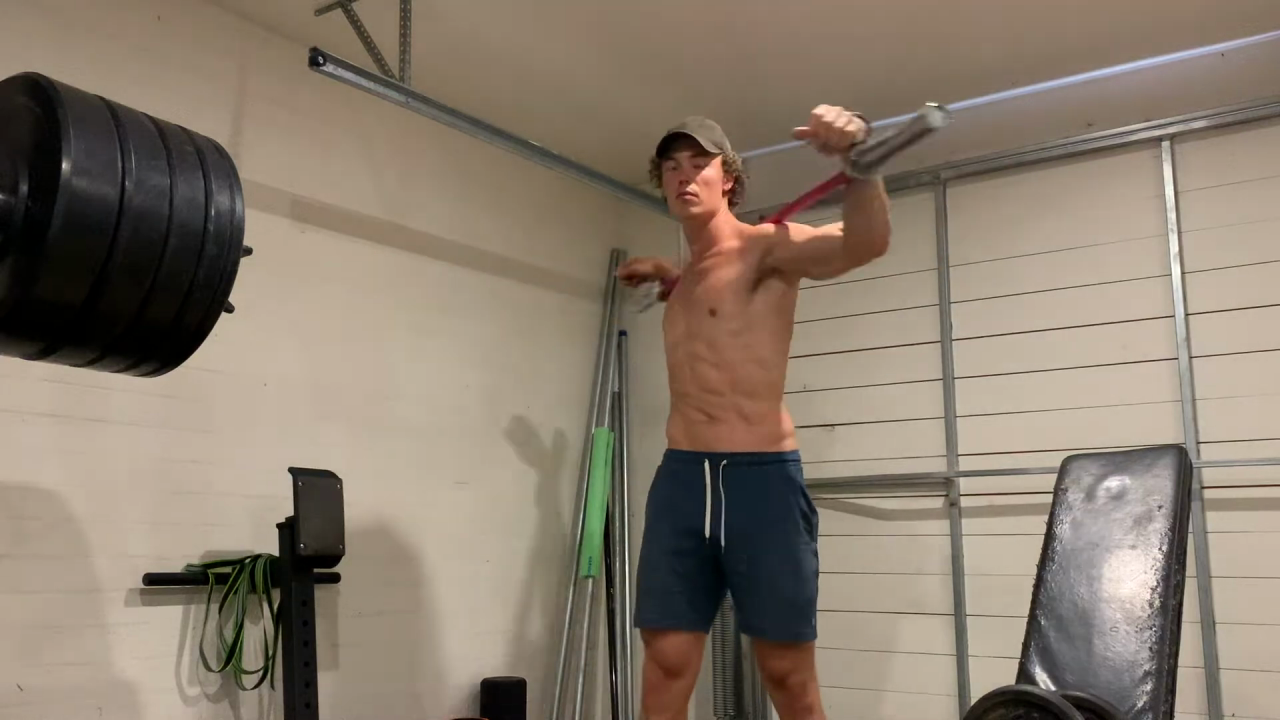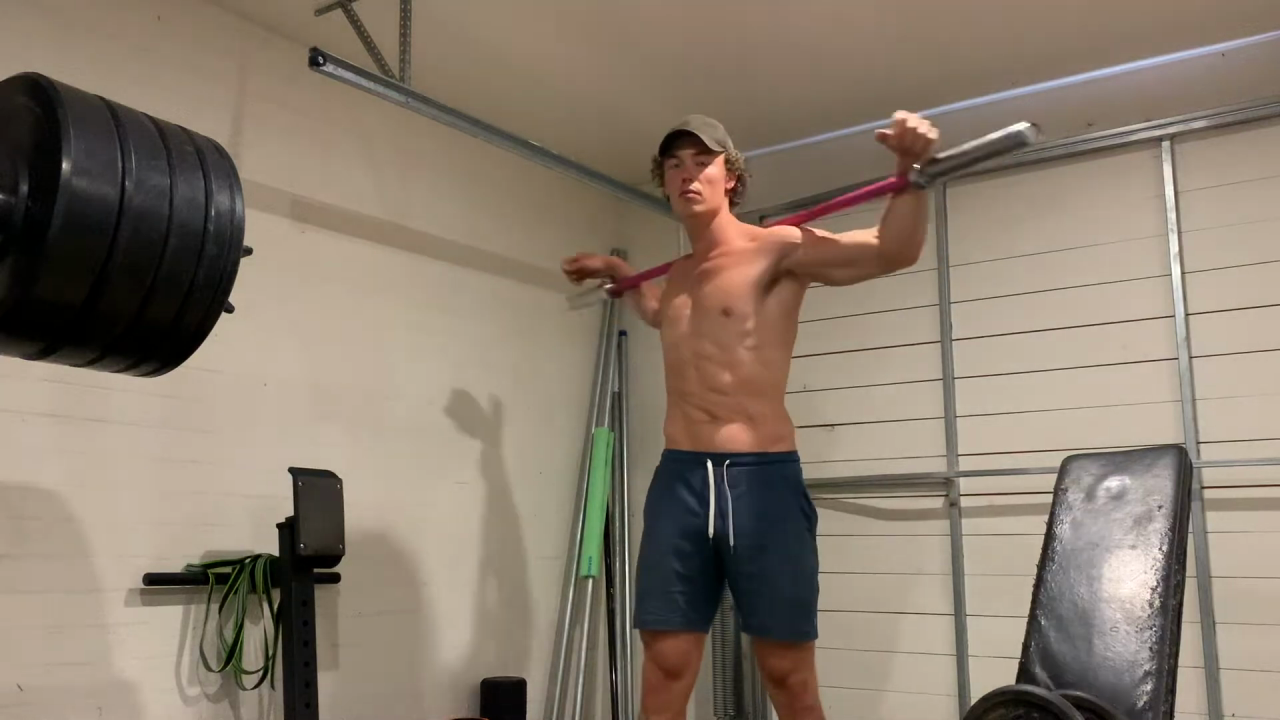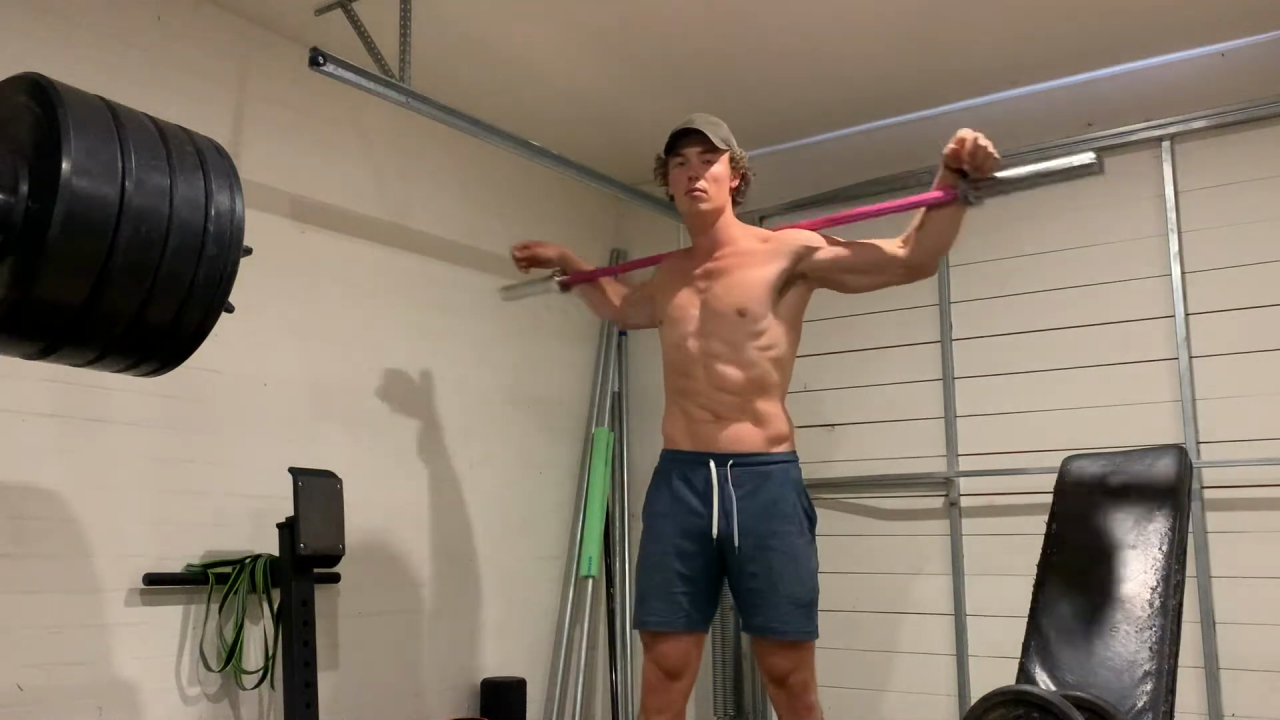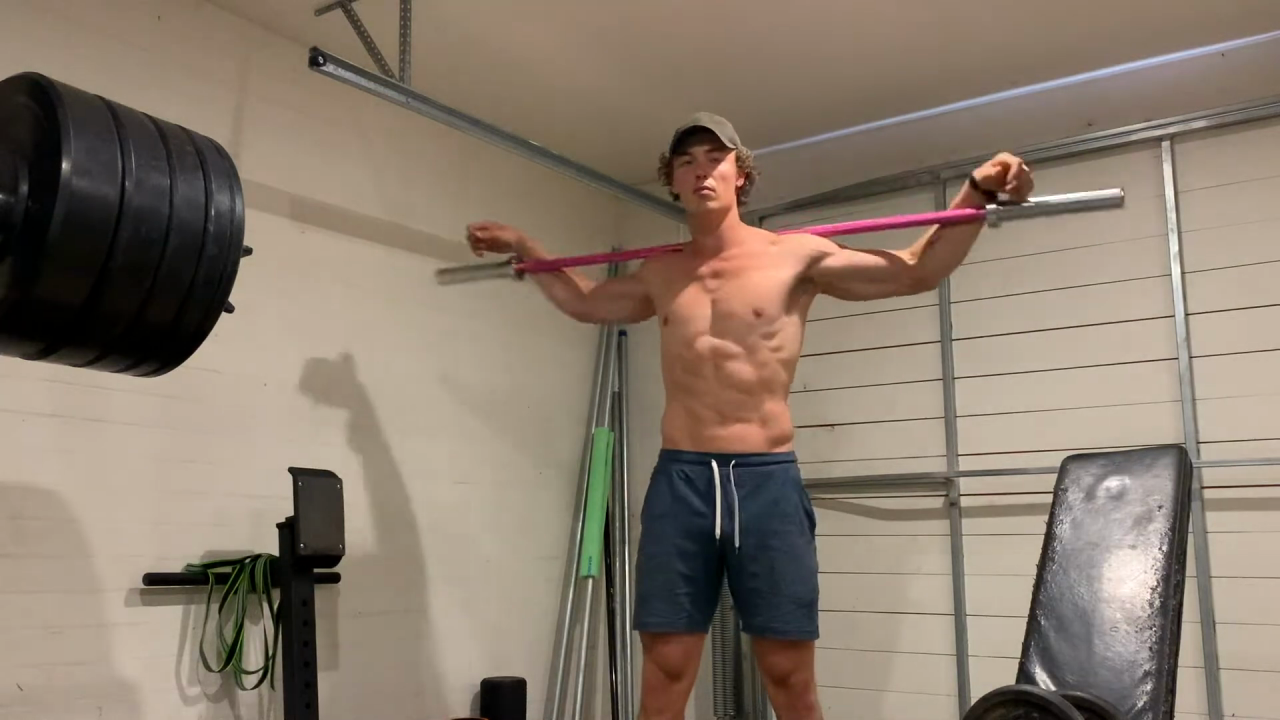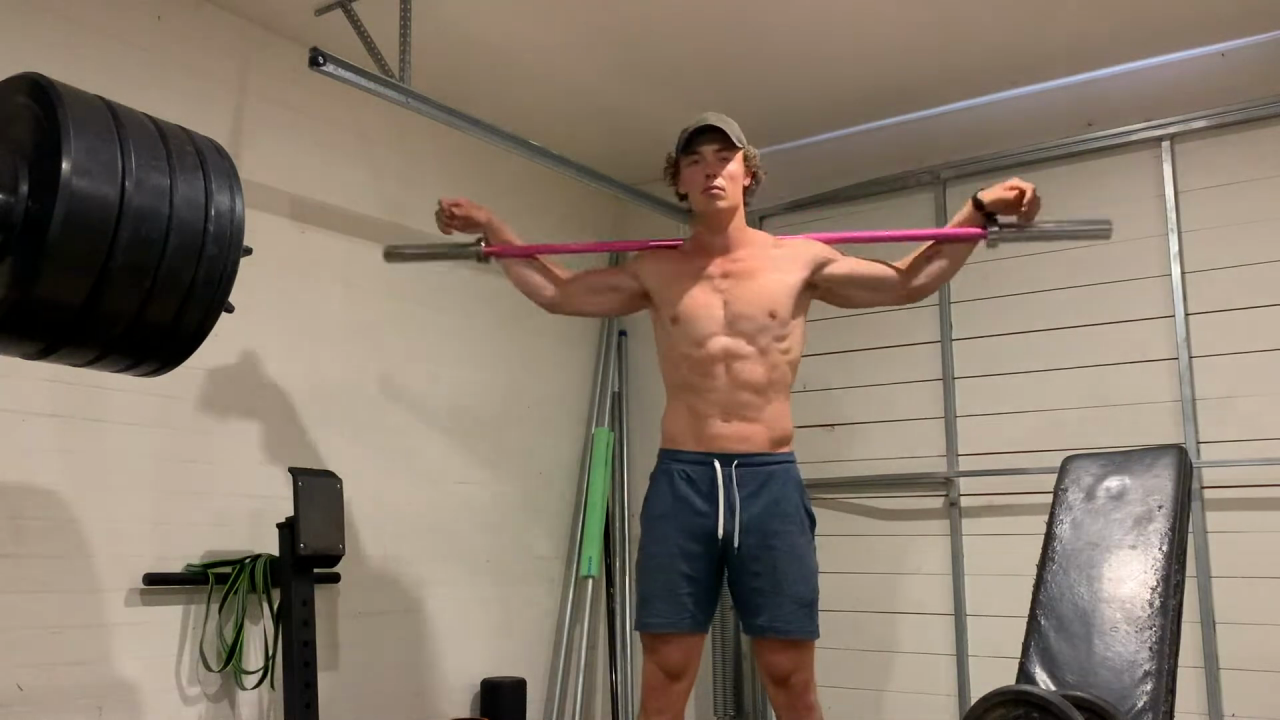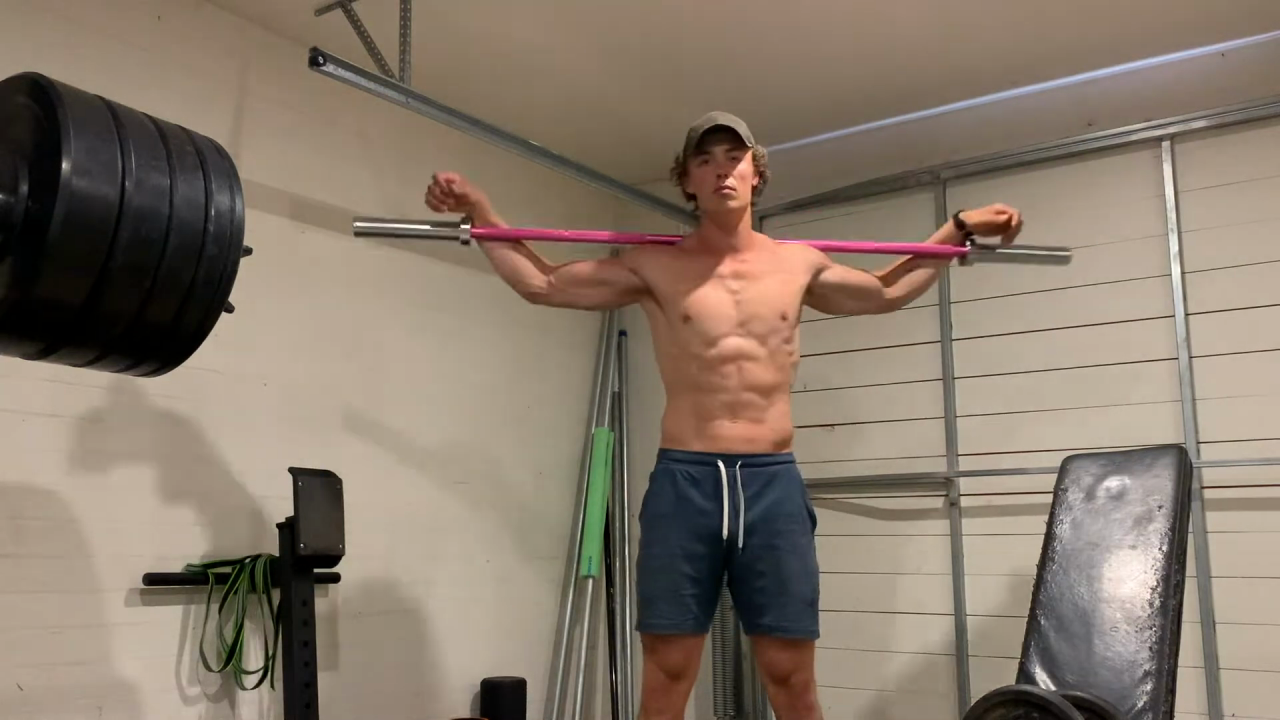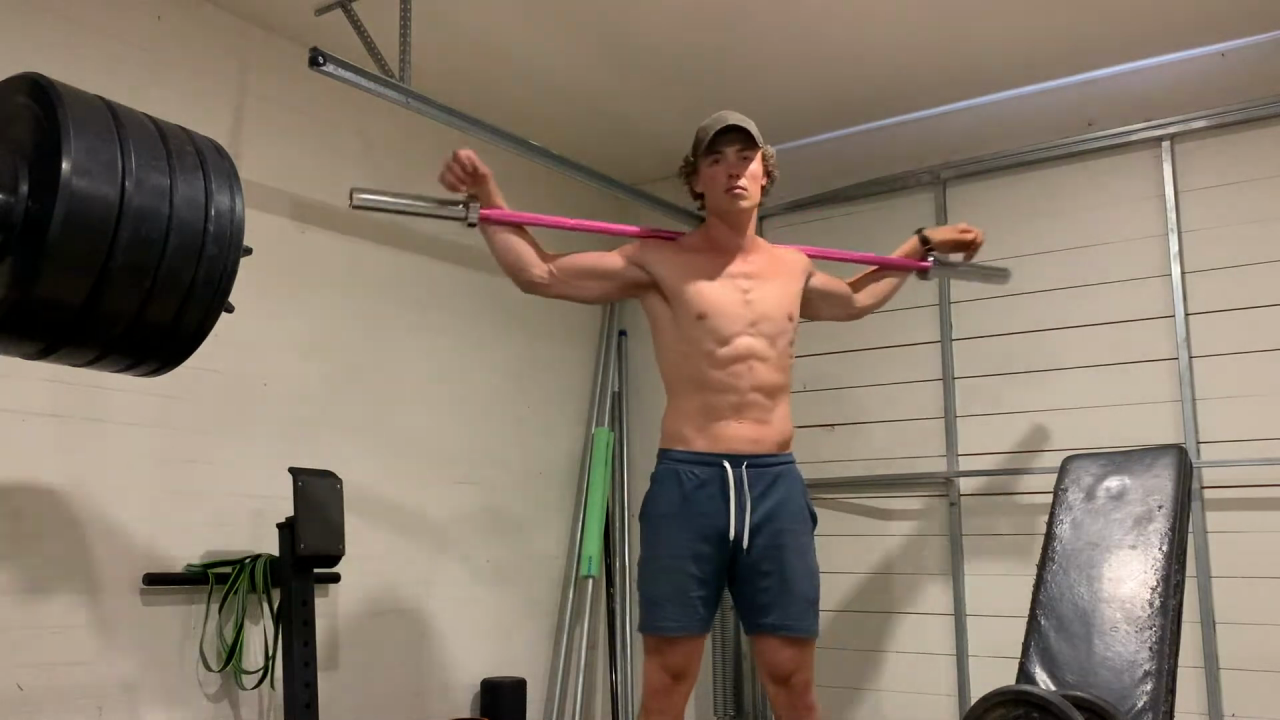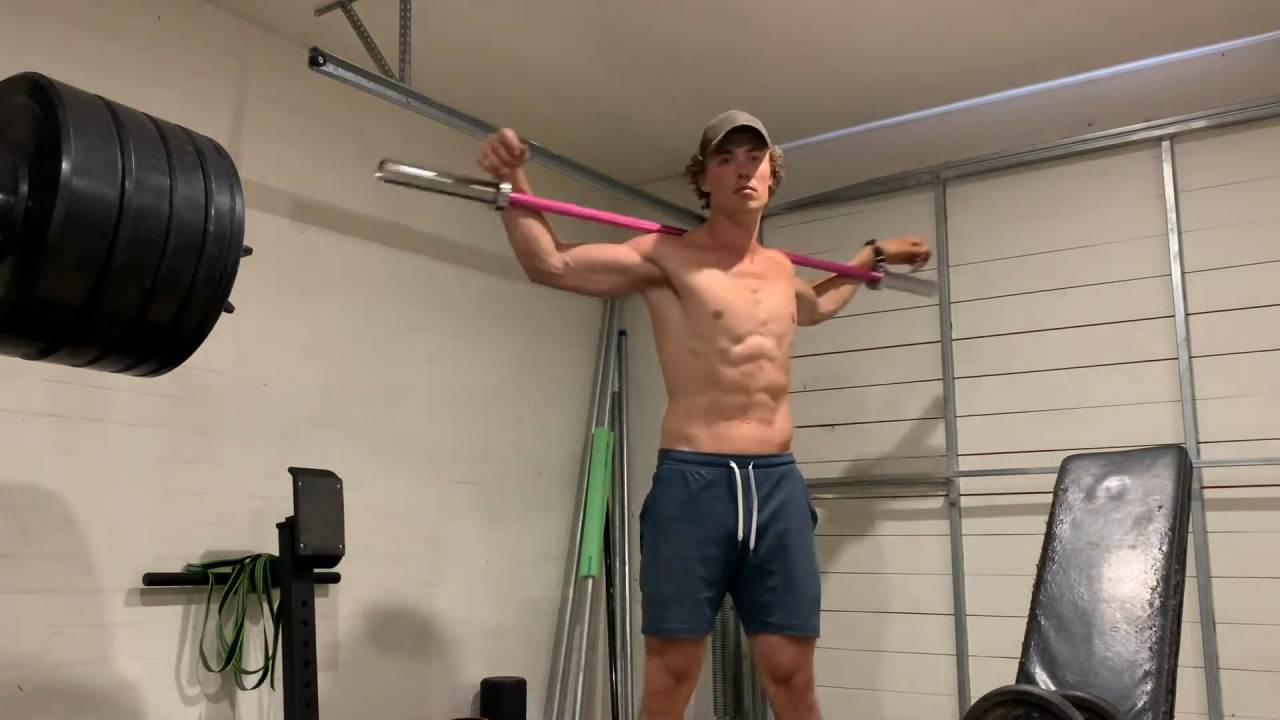
dt=0.1s
person 1, frame 1
left shoulder: (765, 247)
right shoulder: (687, 276)
left elbow: (867, 238)
left wrist: (855, 153)
right wrist: (663, 276)
left hip: (762, 481)
right hip: (681, 480)
right knee: (667, 666)
person 1, frame 2
left shoulder: (777, 249)
right shoulder: (676, 277)
left elbow: (895, 249)
left wrist: (909, 167)
right wrist: (617, 274)
left hip: (765, 481)
right hip: (679, 481)
right knee: (666, 667)
person 1, frame 3
left shoulder: (787, 252)
right shoulder: (669, 275)
left elbow: (913, 260)
right elbow: (624, 310)
left wrist: (953, 178)
right wrist: (569, 265)
left hip: (767, 481)
right hip: (680, 482)
right knee: (666, 668)
person 1, frame 4
left shoulder: (796, 256)
right shoulder: (661, 272)
left elbow: (919, 272)
right elbow: (587, 304)
left wrist: (976, 191)
right wrist: (527, 251)
left hip: (768, 481)
right hip: (680, 482)
right knee: (665, 669)
person 1, frame 5
left shoulder: (800, 258)
right shoulder: (656, 268)
left elbow: (908, 283)
right elbow: (556, 293)
left wrist: (978, 211)
right wrist: (491, 228)
left hip: (771, 482)
right hip: (683, 482)
right knee: (667, 670)
person 1, frame 6
left shoulder: (797, 264)
right shoulder: (655, 265)
left elbow: (887, 292)
right elbow: (542, 285)
left wrist: (960, 229)
right wrist: (479, 212)
left hip: (773, 483)
right hip: (685, 482)
person 1, frame 7
left shoulder: (794, 266)
right shoulder: (657, 260)
left elbow: (853, 301)
right elbow: (539, 274)
left wrist: (923, 244)
right wrist: (485, 193)
left hip: (776, 484)
right hip: (688, 482)
person 1, frame 8
left shoulder: (780, 269)
right shoulder: (667, 256)
right elbow: (551, 265)
left wrist: (873, 257)
right wrist: (510, 179)
left hip: (778, 484)
right hip: (691, 482)
